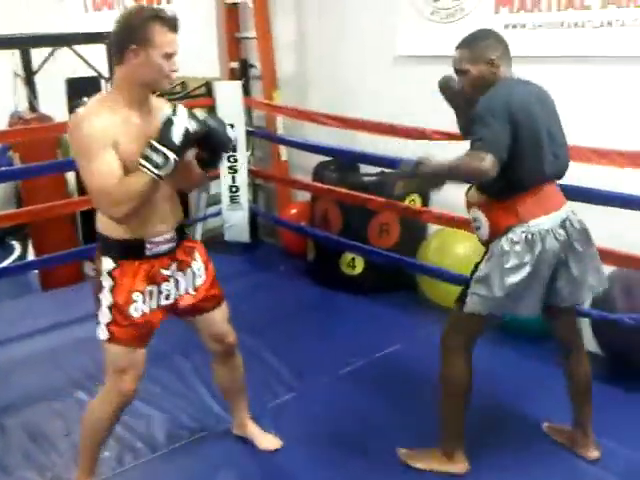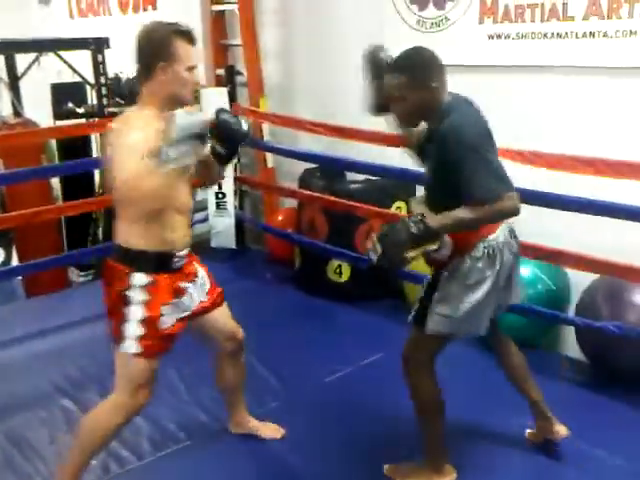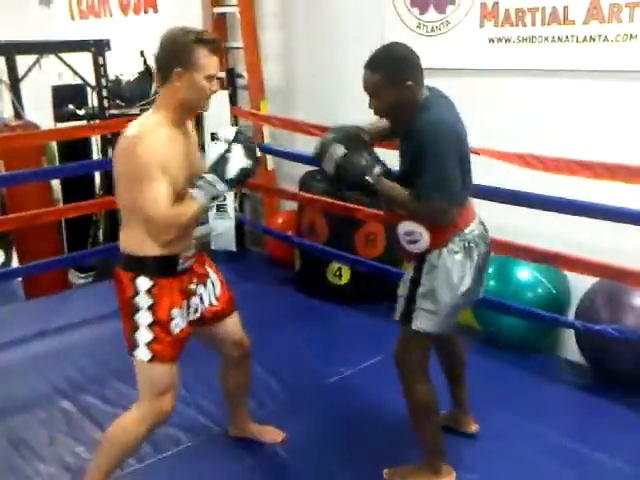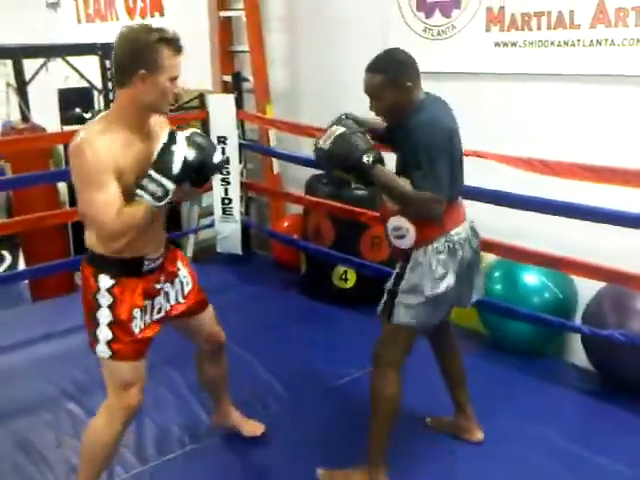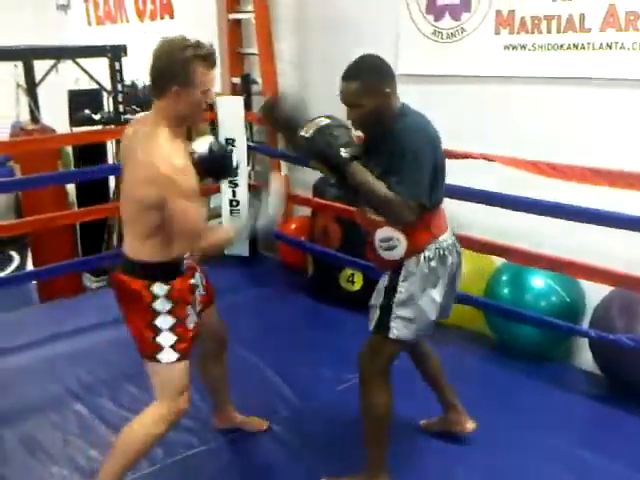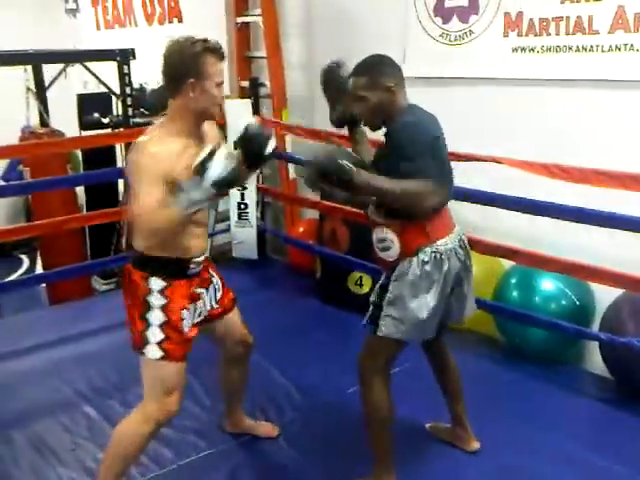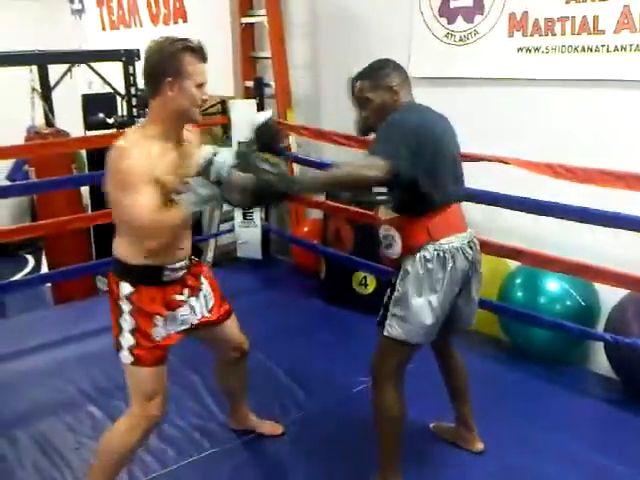
dt=0.4s
person 1, frame 1
left shoulder: (166, 109)
right shoulder: (91, 121)
right elbow: (117, 205)
left wrist: (208, 153)
right wrist: (164, 149)
left hip: (180, 250)
right hip: (128, 265)
left knee: (224, 341)
right knee: (123, 383)
left ankle: (243, 421)
person 1, frame 2
left shoulder: (179, 121)
right shoulder: (130, 130)
left elbow: (207, 177)
right elbow: (145, 202)
left wrist: (224, 148)
right wrist: (181, 147)
left hip: (181, 265)
right hip: (142, 277)
left knee: (232, 338)
right knee: (132, 396)
left ankle: (239, 418)
person 1, frame 3
left shoulder: (184, 128)
right shoulder: (144, 140)
right elbow: (164, 229)
left wrist: (222, 169)
right wrist: (218, 181)
left hip: (189, 268)
right hip: (150, 281)
left knee: (237, 346)
right knee: (157, 404)
left ankle: (241, 422)
person 1, frame 4
left shoulder: (158, 125)
right shoulder: (92, 146)
left elbow: (180, 190)
right elbow: (115, 235)
left wrist: (196, 170)
right wrist: (162, 178)
left hip: (164, 264)
right hip: (117, 281)
left knee: (212, 340)
right knee: (125, 399)
left ankle: (224, 412)
person 1, frame 5
left shoulder: (144, 125)
right shoulder: (168, 163)
right elbow: (202, 243)
left wrist: (206, 162)
right wrist: (255, 221)
left hip: (171, 270)
right hip: (154, 284)
left knee: (216, 337)
right knee: (171, 404)
left ankle: (225, 413)
person 1, frame 6
left shoulder: (207, 130)
right shoulder: (151, 150)
left elbow: (236, 174)
right elbow: (150, 236)
left wrist: (252, 150)
right wrist: (201, 186)
left hip: (198, 271)
right hip: (159, 282)
left knee: (240, 342)
right knee: (161, 405)
left ankle: (235, 418)
person 1, frame 7
left shoulder: (190, 138)
right shoulder: (130, 152)
left elbow: (213, 185)
right elbow: (148, 239)
left wrist: (224, 176)
right wrist: (198, 188)
left hip: (185, 274)
right hip: (142, 286)
left knee: (235, 347)
right knee: (147, 410)
left ankle: (240, 416)
person 2, frame 1
left shoulder: (493, 103)
right shoulder: (536, 94)
left elbow: (484, 166)
left wrist: (428, 170)
left hip: (521, 238)
right hip: (563, 223)
left knee: (456, 339)
right knee: (568, 334)
left ankle: (451, 453)
right ankle: (584, 437)
person 2, frame 2
left shoulder: (456, 130)
right shoulder: (455, 108)
left elbow: (506, 203)
right elbow: (422, 146)
left wrist: (424, 226)
right wrist: (385, 104)
left hip: (474, 255)
right hip: (494, 244)
left knee: (416, 357)
right knee: (494, 334)
right ankle: (546, 423)
person 2, frame 3
left shoulder: (434, 129)
right shoulder: (428, 100)
left elbow: (442, 212)
right elbow: (389, 125)
left wrist: (373, 179)
right wrist: (359, 135)
left hip: (445, 251)
right hip: (459, 243)
left knee: (410, 358)
right knee: (439, 330)
right ankle: (462, 414)
person 2, frame 4
left shoulder: (428, 126)
right shoulder: (427, 108)
left elbow: (431, 205)
right elbow: (389, 133)
left wrist: (368, 166)
right wrist: (358, 129)
left hip: (433, 252)
right hip: (454, 240)
left knee: (387, 358)
right knee: (437, 327)
right ankle: (465, 420)
person 2, frame 5
left shoulder: (413, 134)
right shoulder: (385, 125)
left elbow: (404, 212)
right elbow: (362, 158)
left wrist: (345, 161)
right wrist: (300, 124)
left hip: (418, 261)
right hip: (424, 253)
left knee: (373, 365)
right knee: (406, 335)
right ankle: (455, 414)
person 2, frame 6
left shoulder: (410, 129)
right shoulder: (403, 129)
left elbow: (425, 197)
right elbow: (382, 169)
left wrist: (348, 174)
right wrist: (351, 125)
left hip: (421, 262)
right hip: (445, 251)
left knee: (373, 367)
right knee: (432, 341)
right ankle: (461, 429)
person 2, frame 7
left shoulder: (402, 124)
right shoulder: (433, 120)
left elbow: (373, 170)
left wrist: (294, 184)
right wrist: (375, 132)
left hip: (432, 256)
right hip: (459, 247)
left knee: (387, 369)
right knee: (441, 339)
right ankle: (466, 430)
